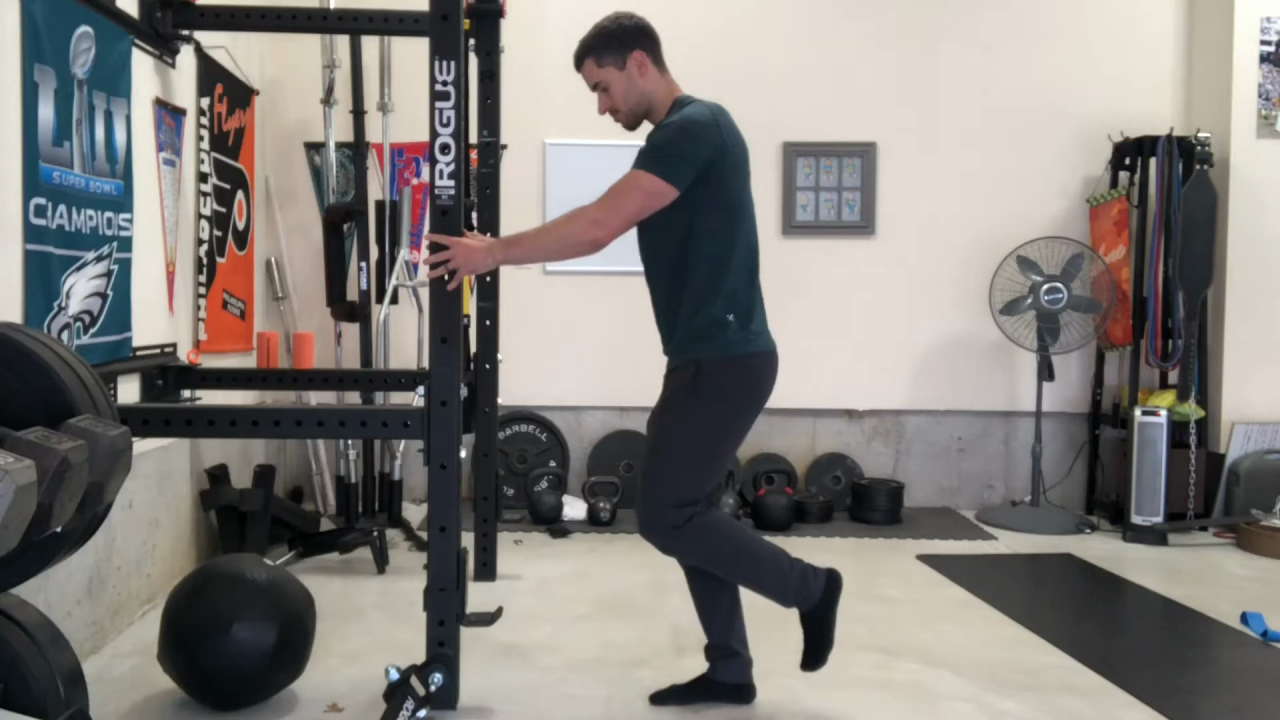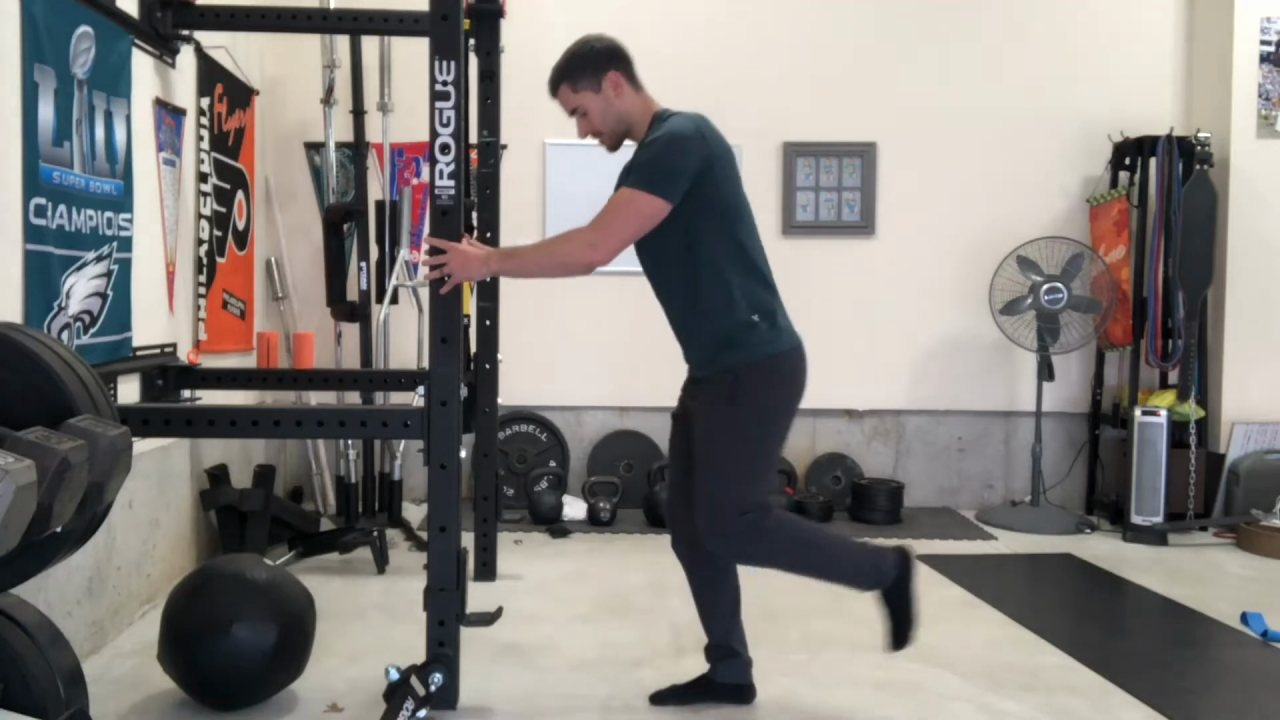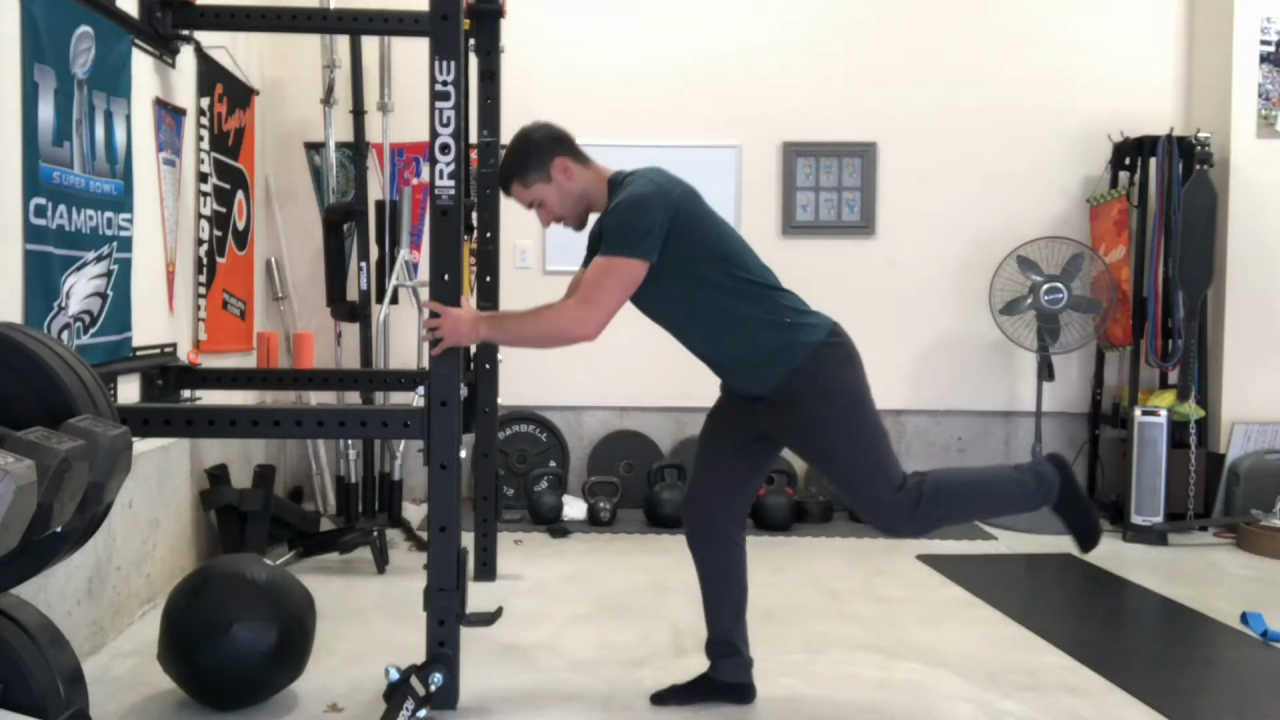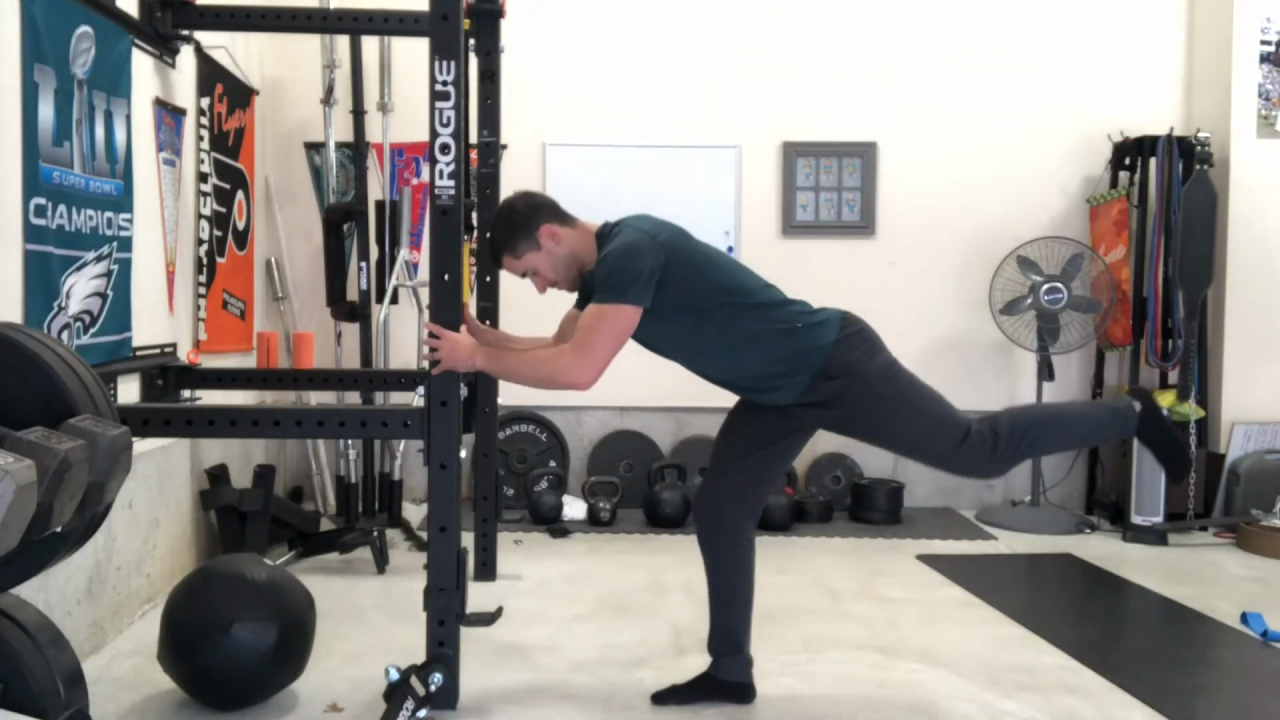
dt=0.7s
person 1, frame 1
left shoulder: (695, 128)
right shoulder: (678, 135)
left elbow: (597, 227)
right elbow: (604, 227)
left wrist: (492, 254)
right wrist: (498, 252)
left hip: (724, 361)
right hip: (707, 357)
left knee: (666, 517)
right knee: (686, 515)
left ankle: (809, 587)
right ankle: (729, 671)
person 1, frame 2
left shoulder: (680, 141)
right shoulder: (655, 152)
left elbow: (592, 249)
right elbow: (592, 248)
left wrist: (490, 263)
right wrist: (494, 258)
left hip: (754, 366)
right hip: (717, 367)
left knee: (733, 524)
right knee: (692, 522)
left ankle: (885, 570)
right ankle: (728, 671)
person 1, frame 3
left shoulder: (642, 202)
right shoulder: (615, 225)
left elbow: (583, 322)
right elbow: (572, 311)
left wrist: (482, 330)
right wrist: (482, 318)
left hip: (809, 370)
right hip: (755, 383)
left knee: (894, 509)
right knee: (708, 516)
left ankle: (1045, 483)
right ankle: (729, 670)
person 1, frame 4
left shoulder: (630, 251)
right shoulder: (604, 273)
left elbow: (579, 371)
right elbow: (560, 351)
left wrist: (477, 359)
right wrist: (481, 335)
left hip: (836, 364)
right hip: (783, 389)
left knee: (976, 449)
right knee: (719, 511)
left ankle: (1132, 414)
right ankle: (730, 669)
